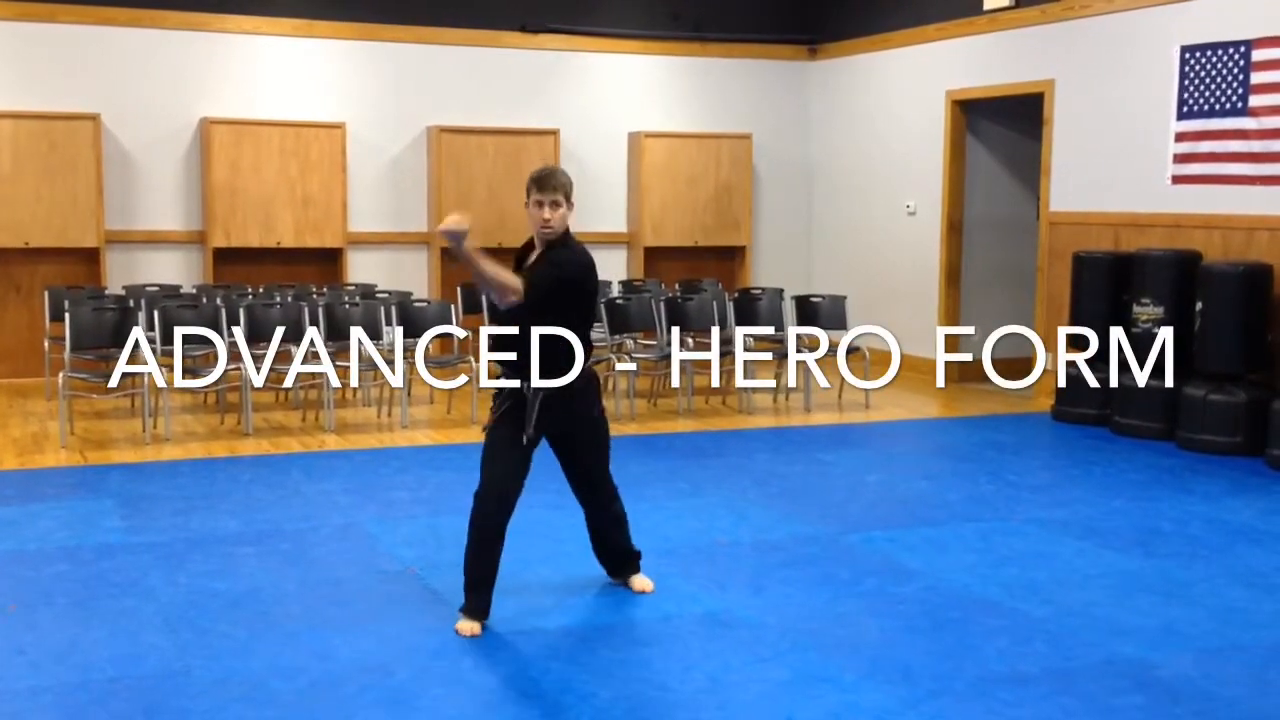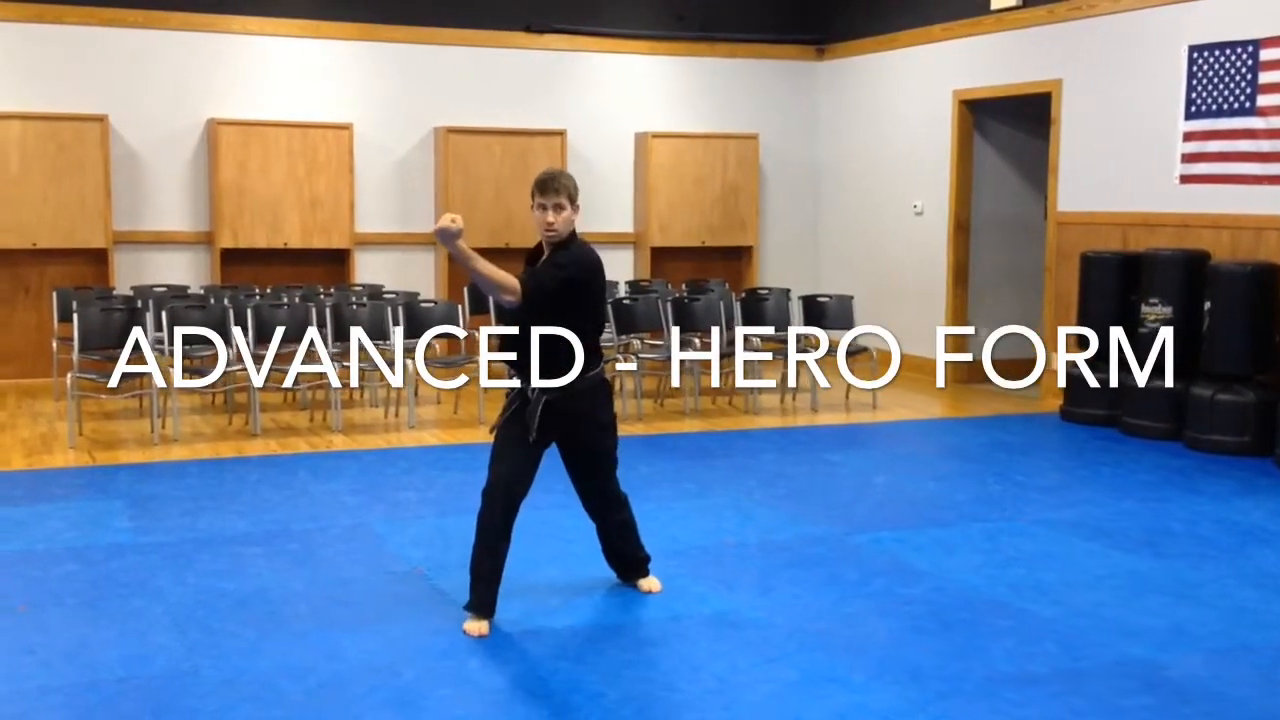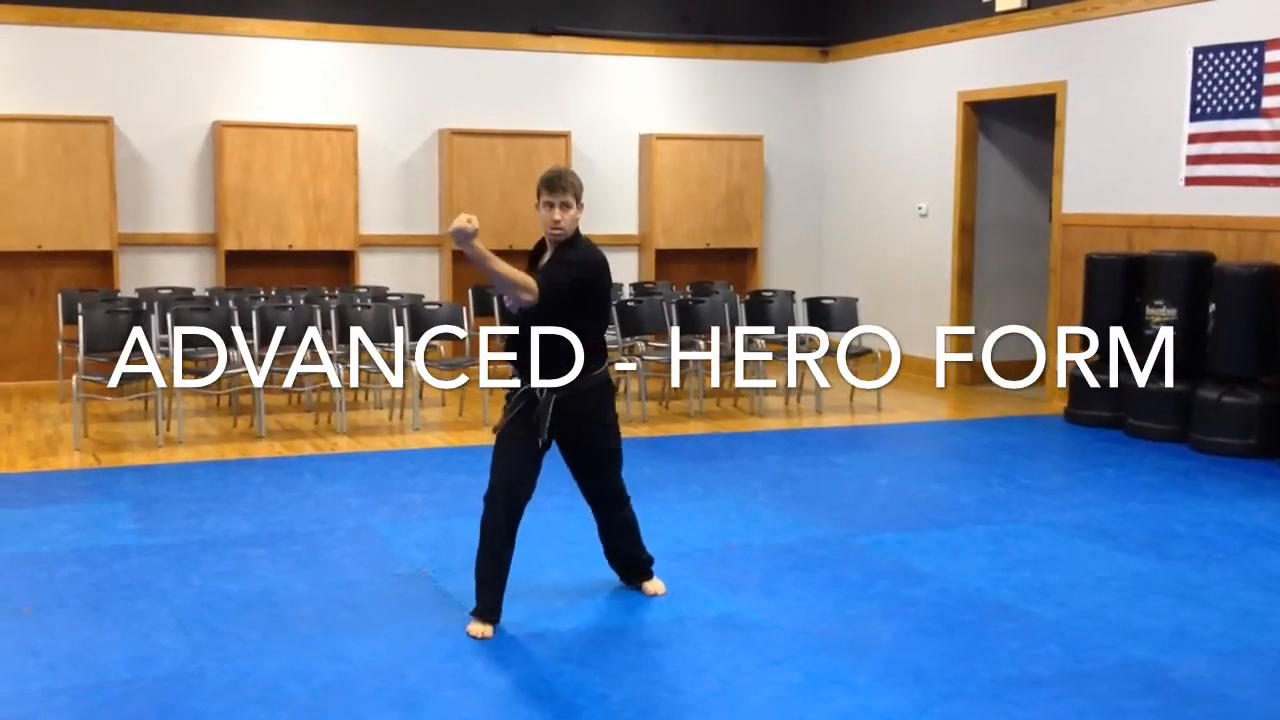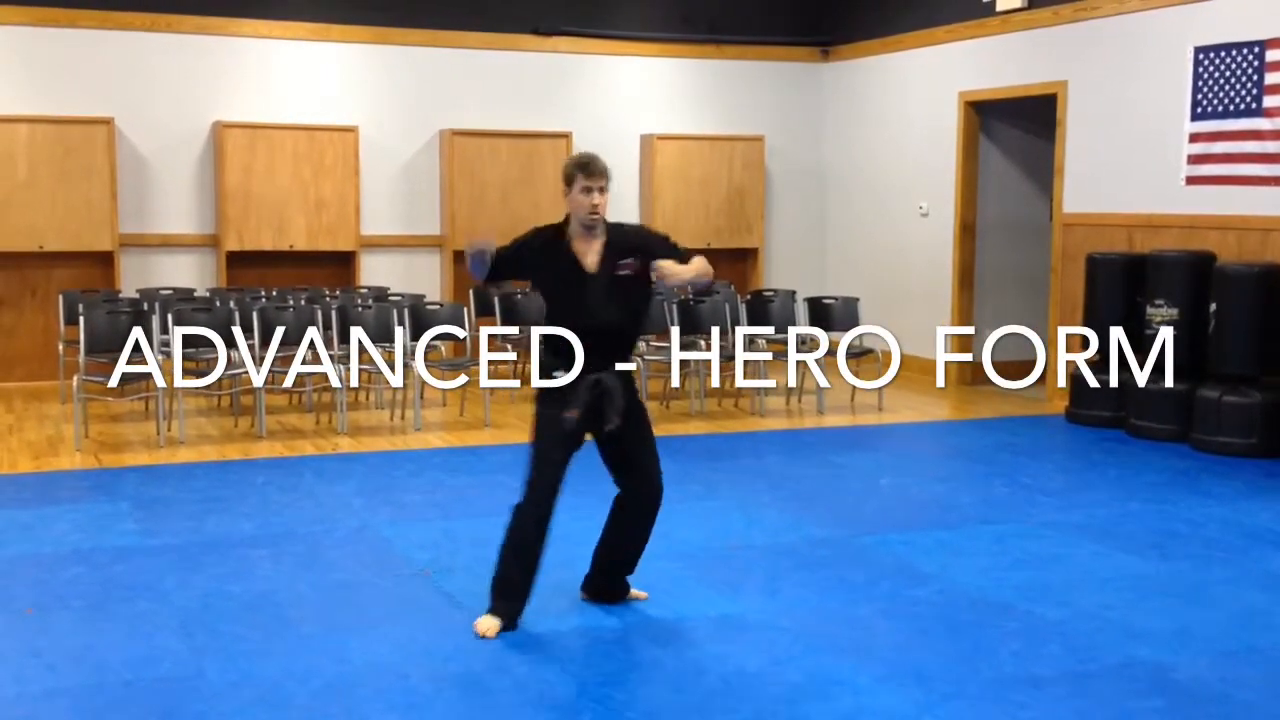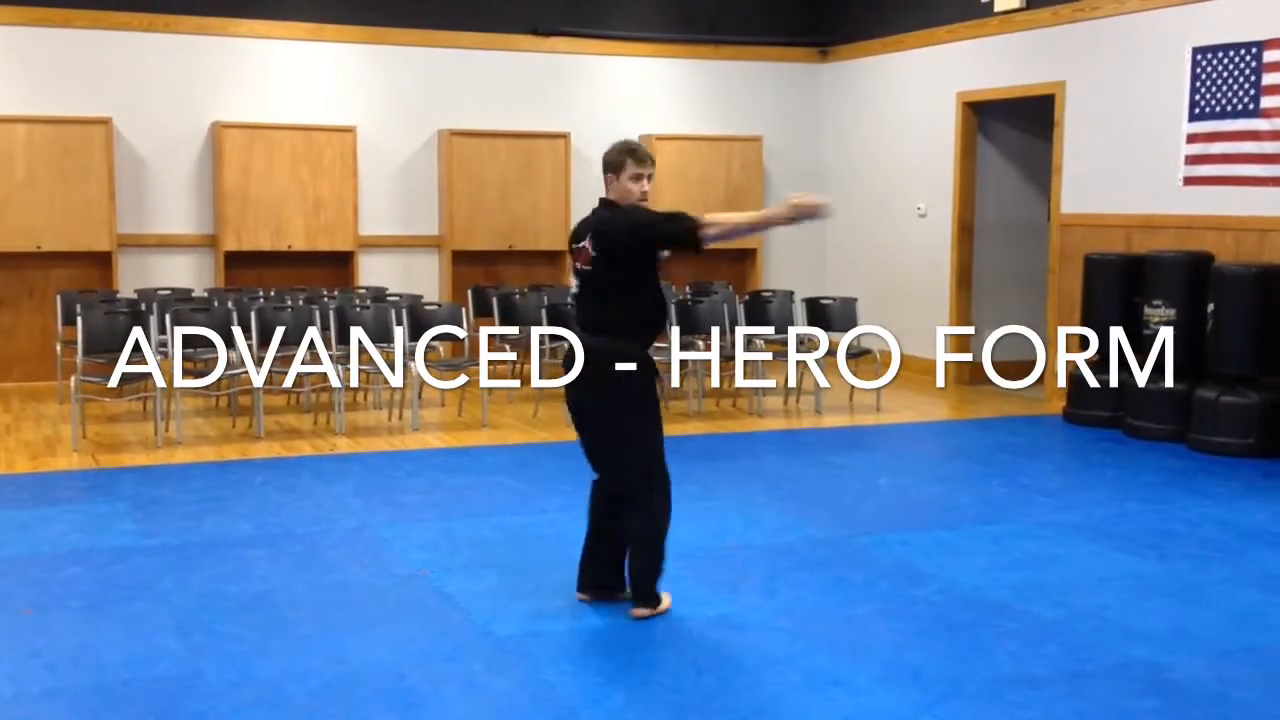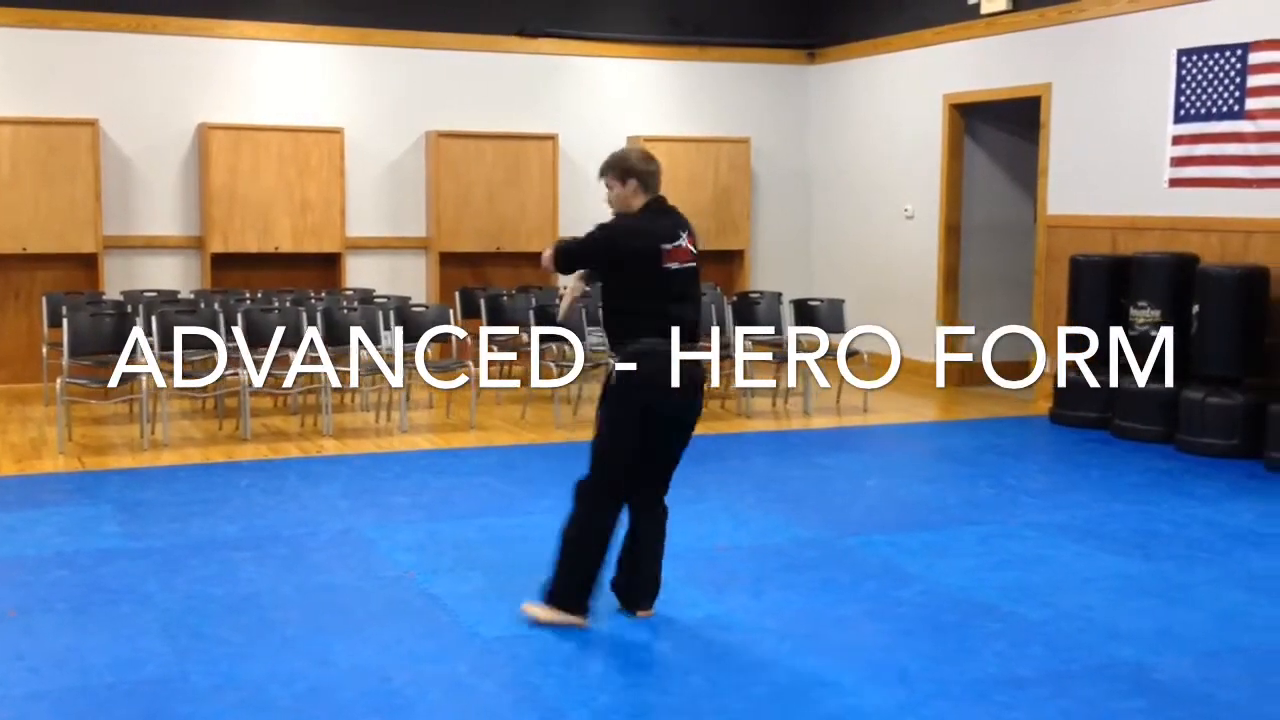
dt=0.4s
person 1, frame 1
left shoulder: (571, 259)
right shoulder: (529, 252)
left elbow: (514, 292)
left wrist: (462, 246)
left hip: (572, 394)
right hip: (518, 393)
left knee: (596, 488)
right knee: (493, 498)
left ankle: (624, 566)
right ankle: (474, 606)
person 1, frame 2
left shoulder: (579, 263)
right shoulder: (543, 254)
left elbow: (512, 293)
left wrist: (455, 246)
left hip: (580, 396)
right hip: (530, 395)
left knee: (601, 492)
right knee: (499, 496)
left ankle: (634, 567)
right ankle: (481, 606)
person 1, frame 3
left shoulder: (586, 261)
right shoulder: (544, 251)
left elbow: (529, 292)
left wrist: (471, 246)
right wrist: (516, 301)
left hip: (583, 395)
right hip: (531, 394)
left knee: (606, 492)
right knee: (503, 498)
left ankle: (637, 569)
right ankle: (487, 609)
person 1, frame 4
left shoulder: (636, 240)
right shoulder: (543, 243)
left elbow: (702, 271)
right elbow: (485, 273)
left wrist: (681, 269)
right wrist: (480, 253)
left hip: (617, 386)
right hip: (563, 386)
left knee: (644, 489)
right knee: (539, 496)
left ankle: (605, 584)
right ankle: (503, 606)
person 1, frame 5
left shoulder: (587, 230)
right shoulder: (632, 224)
right elbow: (713, 229)
right wrist: (786, 213)
left hip: (590, 369)
right hip: (619, 371)
left knee: (614, 478)
right knee: (646, 482)
left ankle: (598, 581)
right ankle: (644, 594)
person 1, frame 6
left shoulder: (619, 233)
right shoulder: (681, 228)
left elbow: (553, 260)
left wrist: (587, 269)
right wrist: (596, 270)
left hip: (639, 370)
right hip: (684, 373)
left knee: (602, 488)
right knee: (650, 489)
left ankle: (569, 600)
right ankle: (639, 593)
